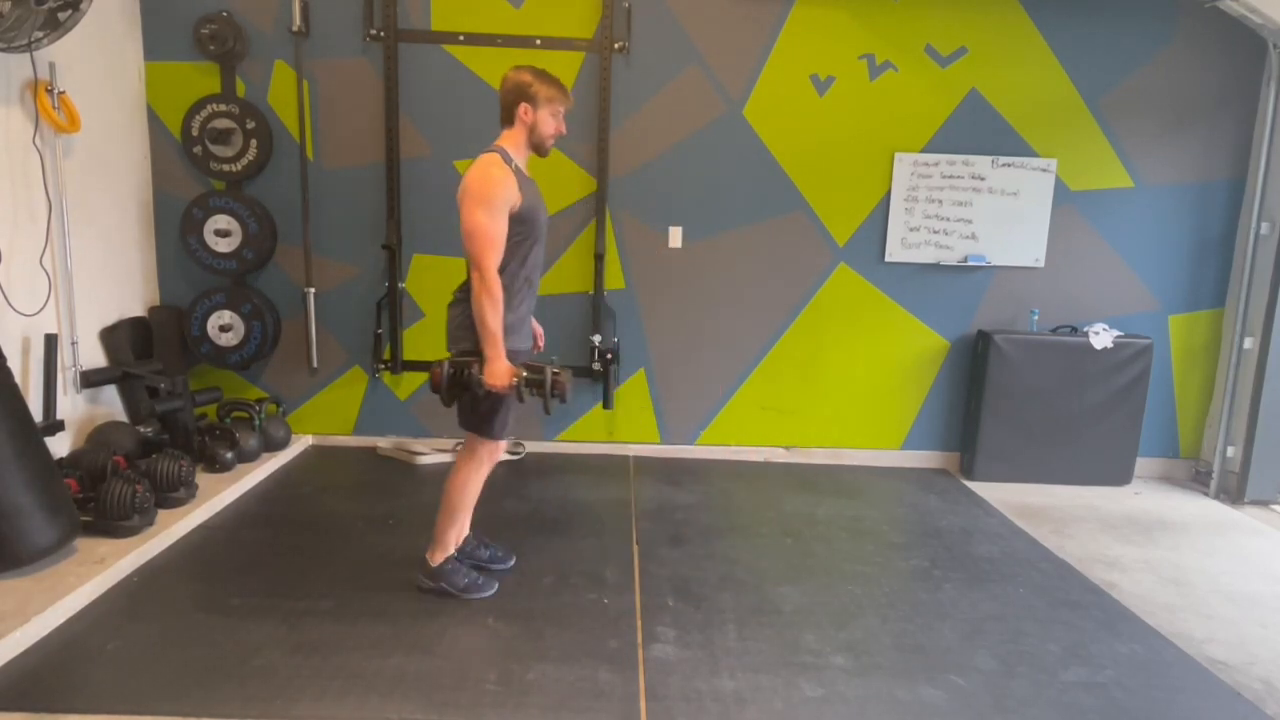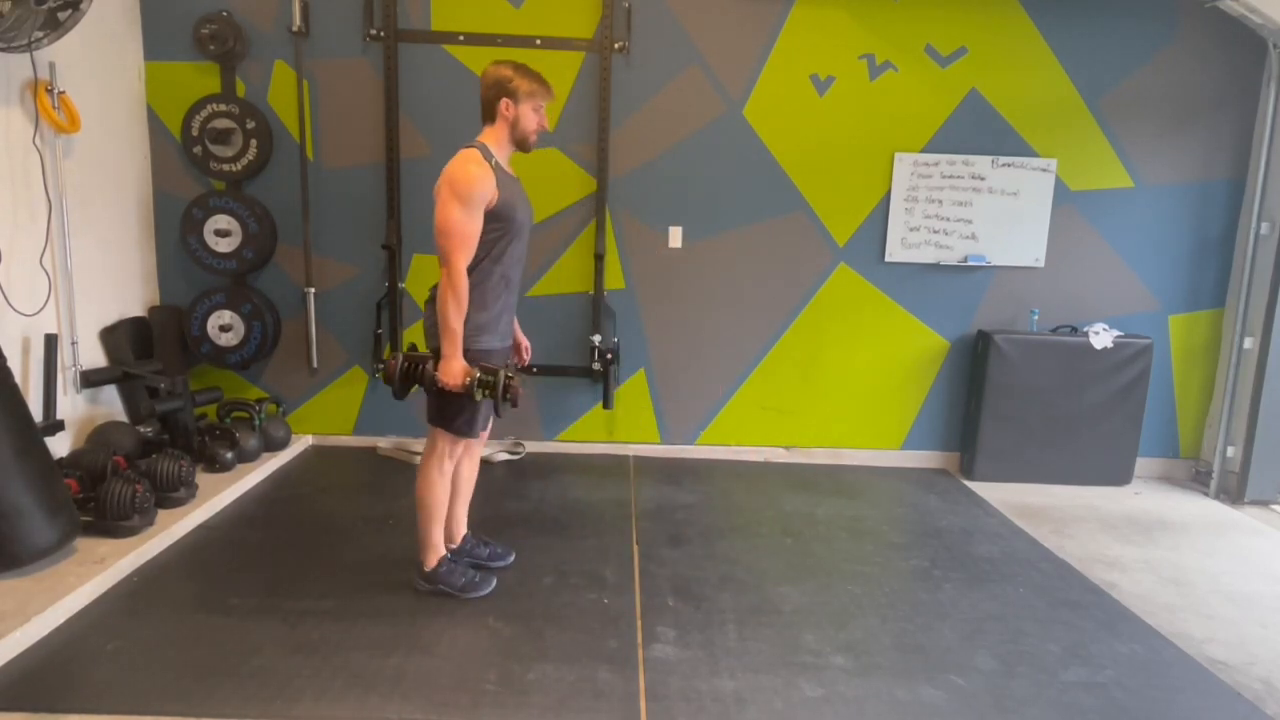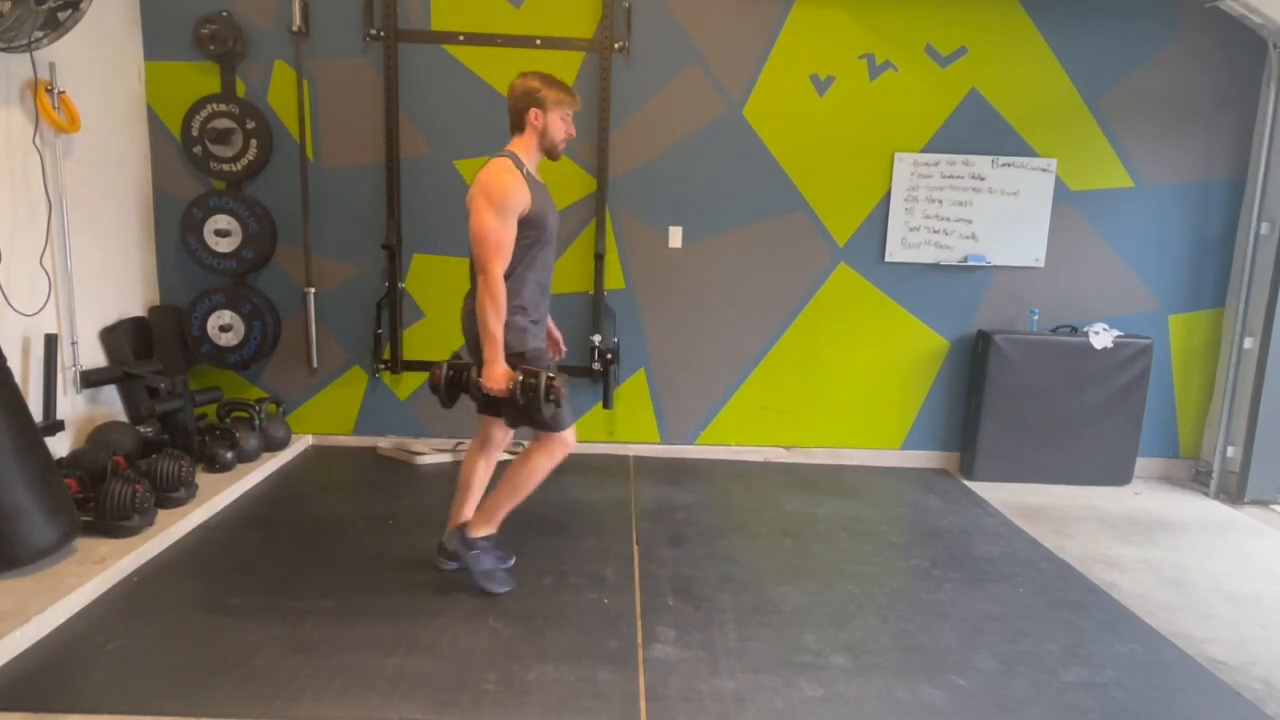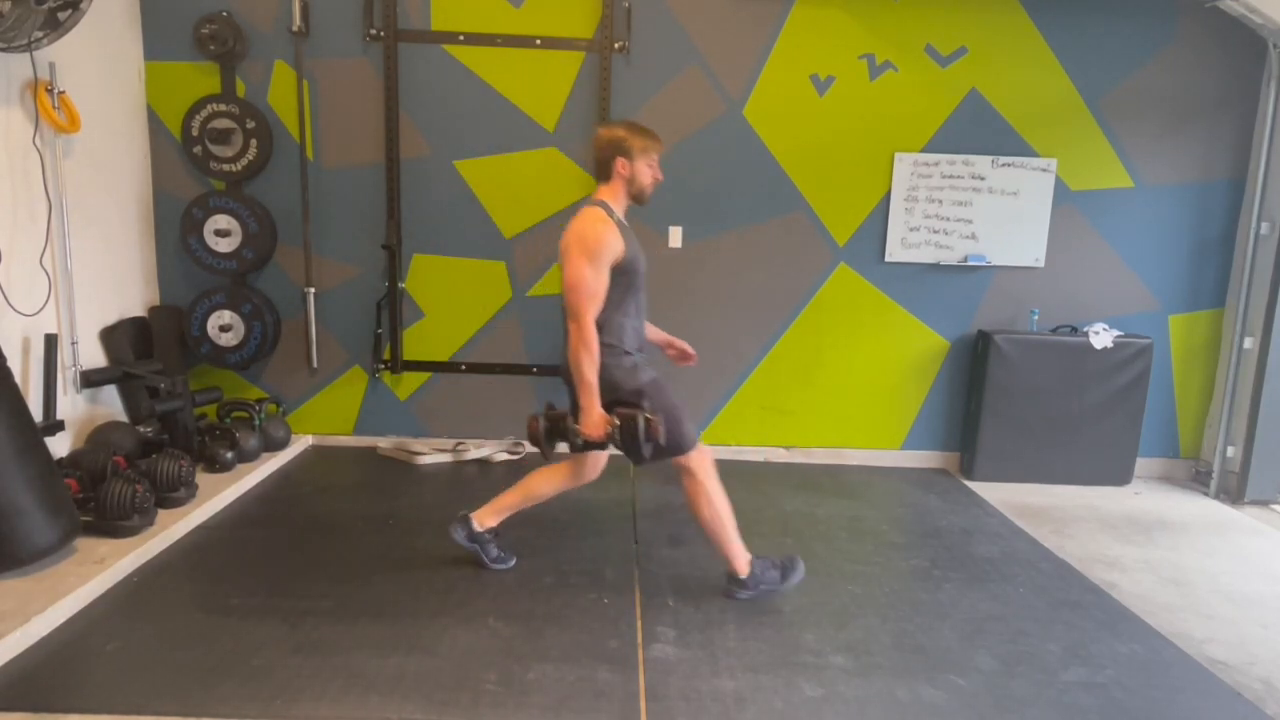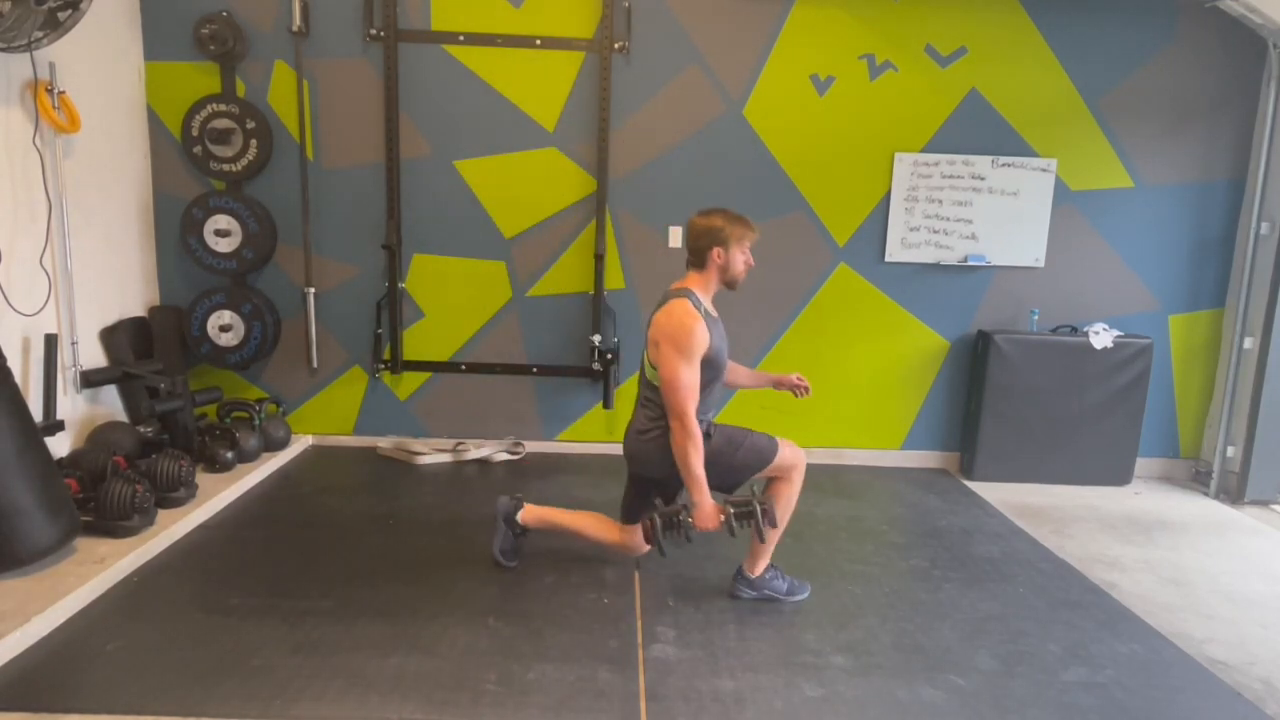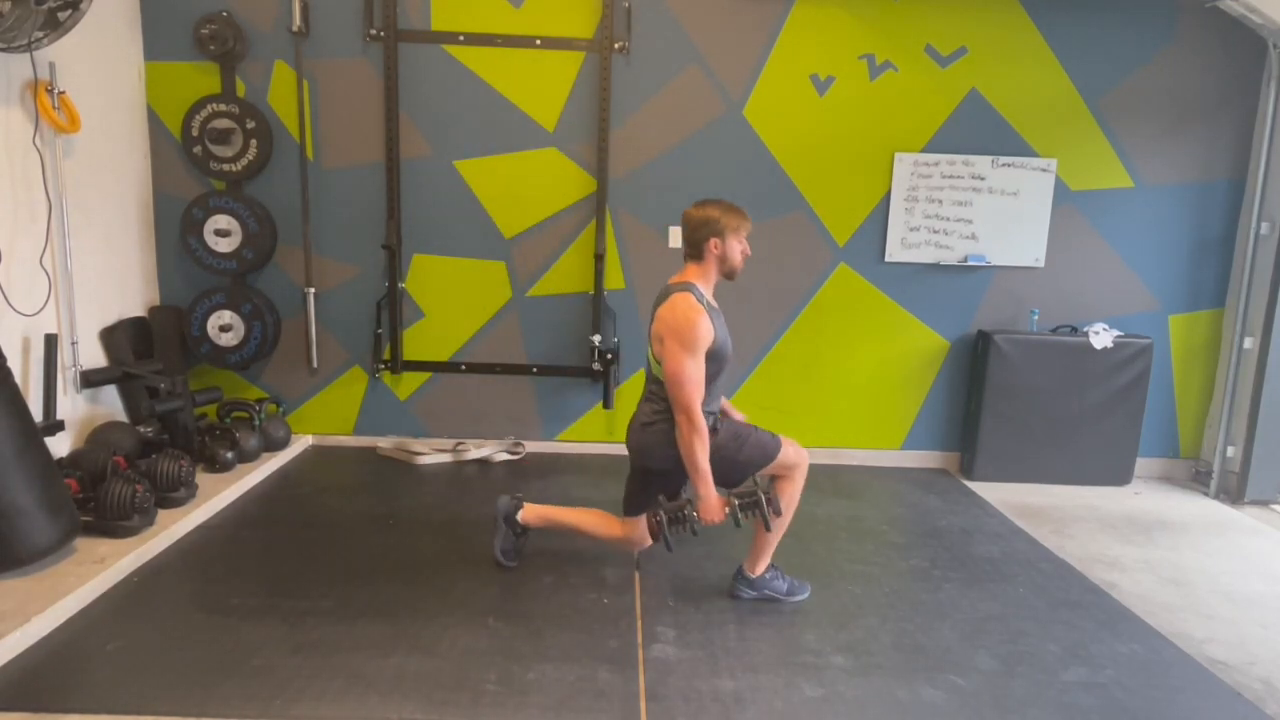
dt=0.4s
person 1, frame 1
left shoulder: (514, 173)
right shoulder: (492, 174)
right elbow: (484, 273)
left wrist: (526, 321)
right wrist: (495, 354)
left hip: (506, 332)
right hip: (487, 337)
left knee: (484, 443)
right knee: (485, 448)
left ankle: (458, 541)
right ankle: (439, 562)
person 1, frame 2
left shoulder: (500, 172)
right shoulder: (470, 171)
right elbow: (455, 269)
left wrist: (512, 328)
right wrist: (452, 352)
left hip: (489, 334)
right hip: (467, 338)
left knee: (474, 438)
right knee: (447, 446)
left ankle: (458, 540)
right ankle: (434, 563)
person 1, frame 3
left shoulder: (525, 177)
right shoulder: (503, 179)
right elbow: (490, 276)
left wrist: (545, 323)
right wrist: (494, 358)
left hip: (520, 327)
right hip: (505, 333)
left knee: (495, 435)
right knee: (559, 438)
left ankle: (456, 538)
right ankle: (476, 533)
person 1, frame 4
left shoulder: (613, 223)
right shoulder: (595, 230)
right elbow: (583, 325)
left wrist: (661, 338)
right wrist: (590, 404)
left hip: (615, 367)
right hip: (614, 374)
left knee: (584, 466)
right knee: (695, 462)
left ankle: (478, 527)
right ankle: (745, 572)
person 1, frame 5
left shoulder: (694, 302)
right shoulder: (684, 321)
left elbow: (712, 371)
right elbow: (682, 420)
left wrist: (773, 380)
right wrist: (702, 499)
left hip: (655, 441)
right hip: (667, 443)
left knee: (632, 540)
right knee: (792, 461)
left ankle: (519, 516)
right ankle: (755, 574)
person 1, frame 6
left shoulder: (690, 294)
right shoulder: (689, 313)
right elbow: (688, 412)
left wrist: (727, 409)
right wrist: (705, 492)
left hip: (656, 432)
right hip: (676, 436)
left knee: (635, 535)
right knee: (793, 462)
left ankle: (519, 516)
right ankle: (756, 575)
